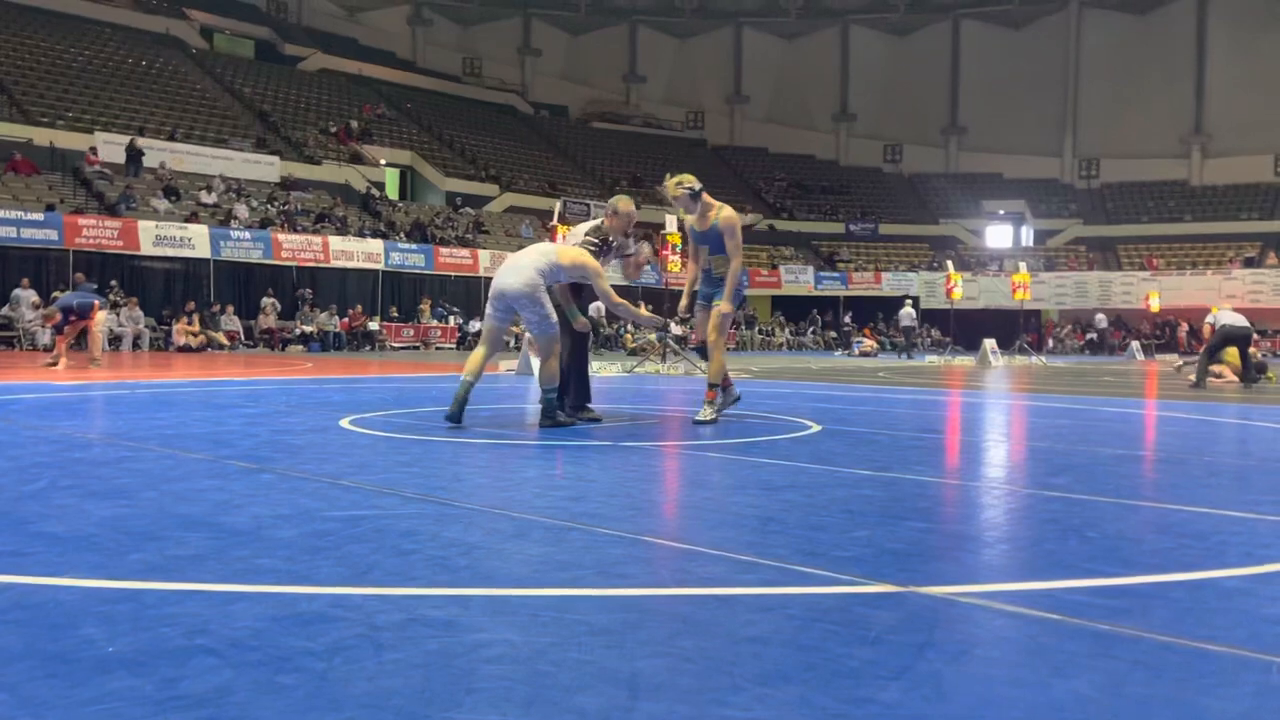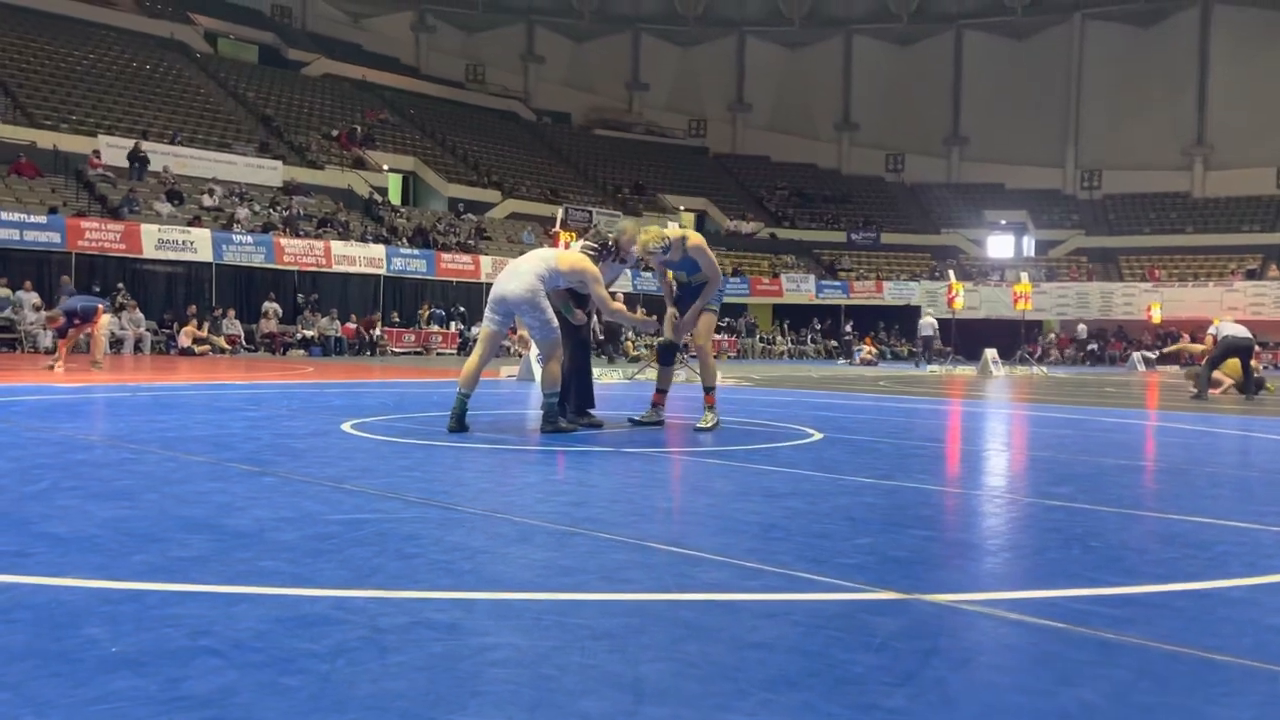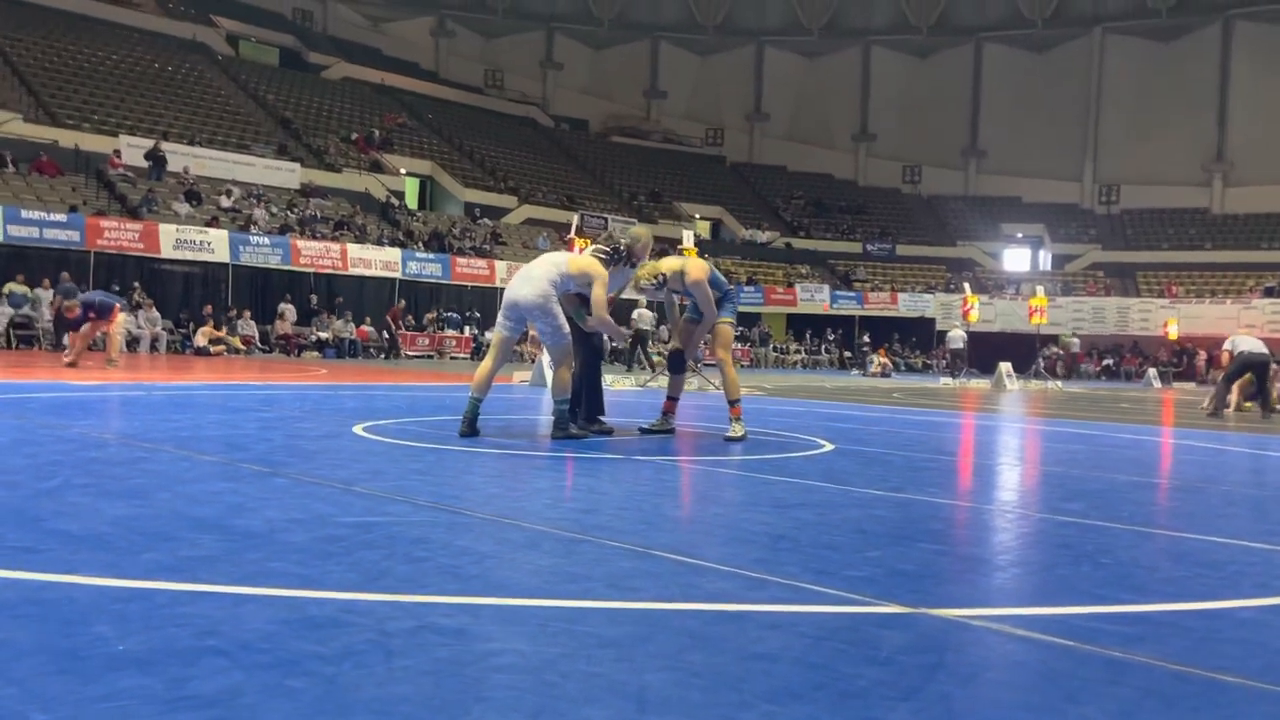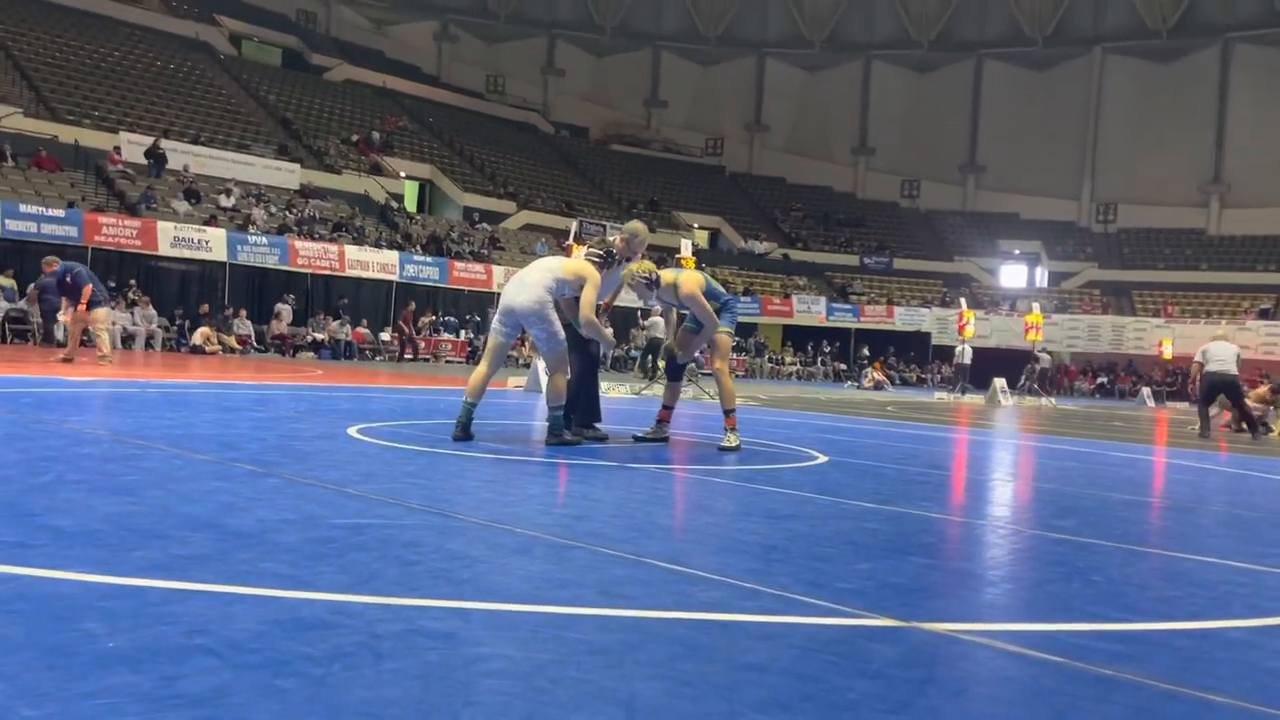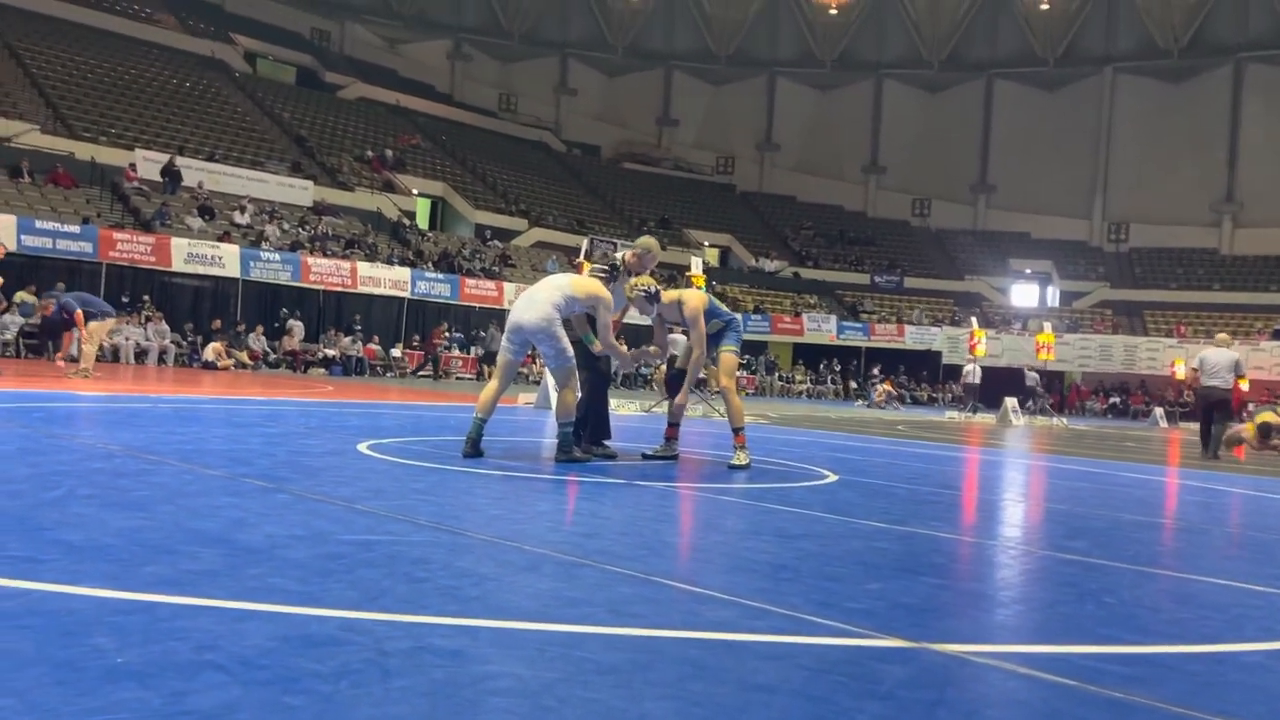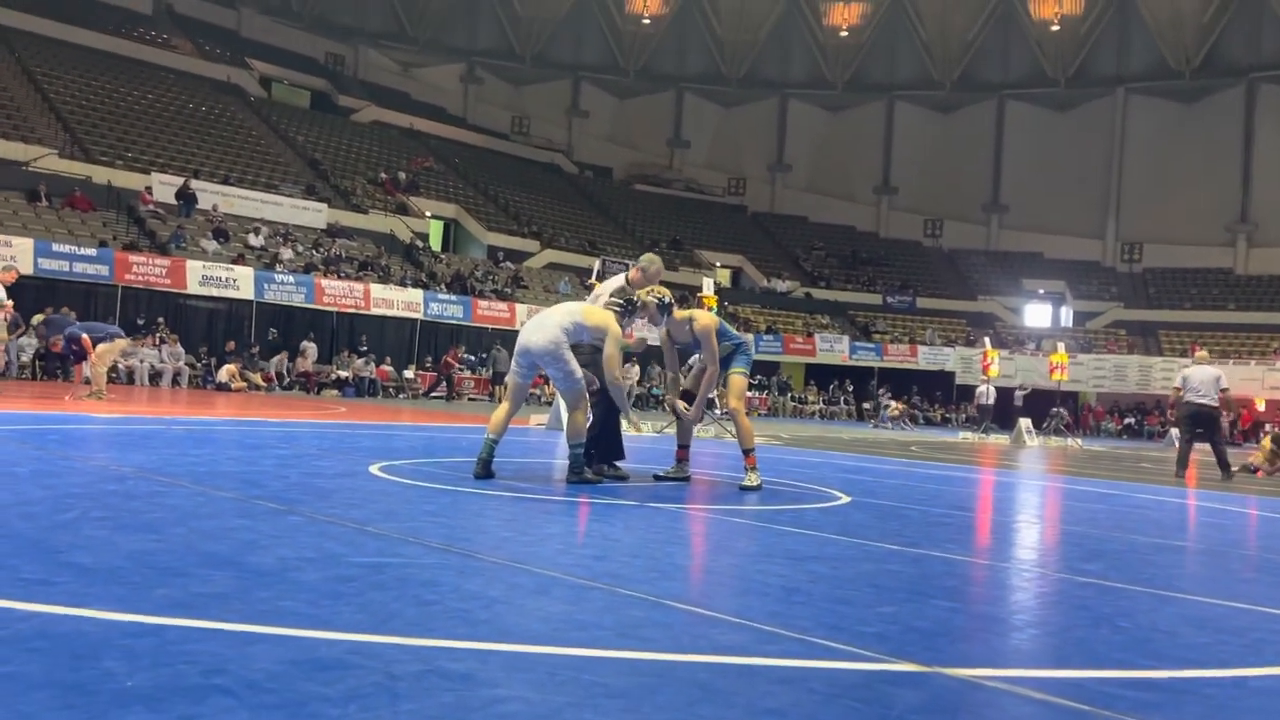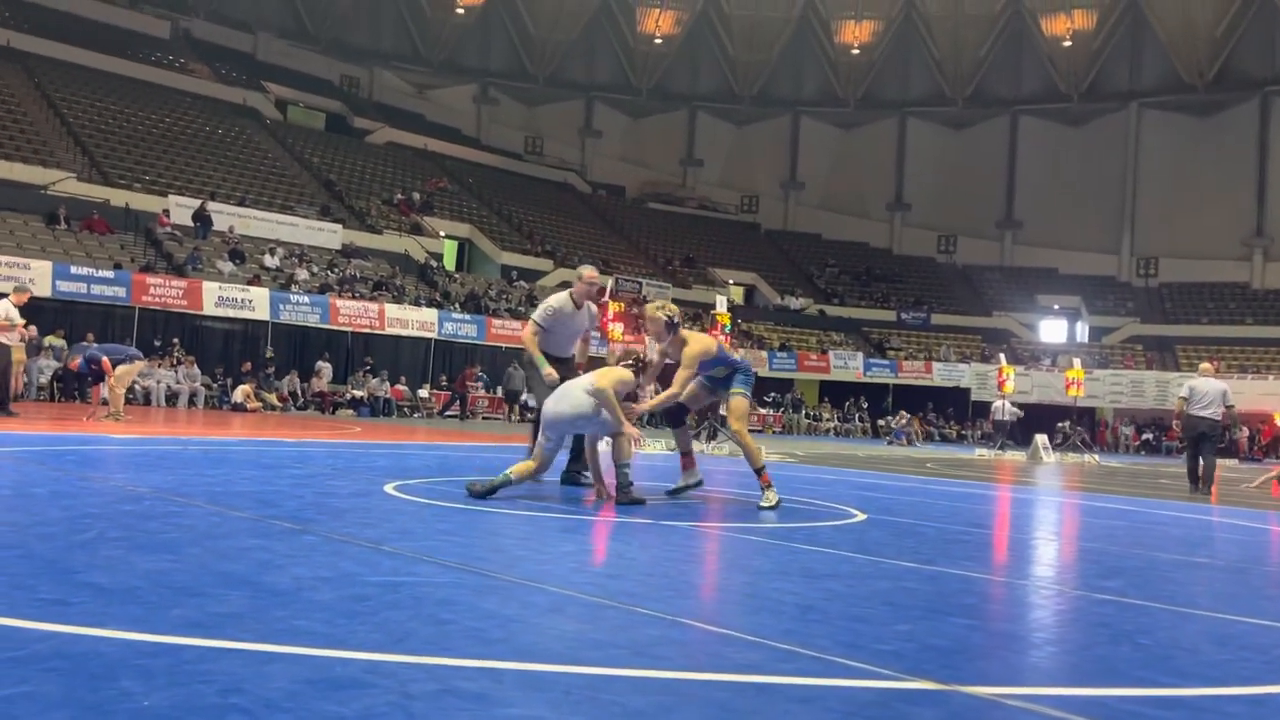
dt=0.7s
person 1, frame 1
left shoulder: (623, 239)
right shoulder: (583, 236)
left elbow: (631, 275)
left wrist: (639, 261)
right wrist: (573, 315)
left hip: (580, 287)
right hip: (558, 285)
left knee: (578, 341)
right knee: (575, 340)
left ankle: (557, 398)
right ankle: (576, 404)
person 1, frame 2
left shoulder: (629, 257)
right shoulder: (586, 250)
left wrist: (590, 304)
right wrist: (570, 312)
left hip: (583, 296)
right hip: (561, 293)
left knee: (580, 348)
right knee: (577, 348)
left ankle: (559, 404)
right ankle: (577, 409)
person 1, frame 3
left shoulder: (639, 260)
right shoulder: (599, 254)
right wrist: (582, 319)
right hip: (573, 299)
left knee: (594, 354)
right knee: (588, 354)
left ankle: (571, 409)
right ankle: (588, 416)
person 1, frame 4
left shoulder: (633, 258)
right shoulder: (594, 253)
left wrist: (604, 312)
right wrist: (580, 325)
right hip: (569, 305)
left knee: (589, 361)
right knee: (584, 361)
left ankle: (567, 416)
right ankle: (583, 422)
person 1, frame 5
left shoulder: (640, 273)
right shoulder: (605, 268)
left wrist: (614, 325)
right wrist: (591, 342)
left hip: (599, 323)
left knee: (602, 377)
right knee: (595, 376)
left ankle: (578, 433)
right ankle: (591, 439)
person 1, frame 6
left shoulder: (636, 292)
right shoulder: (614, 289)
left wrist: (624, 345)
right wrist: (629, 345)
left hip: (604, 346)
right hip: (587, 345)
left knee: (611, 398)
right knee: (607, 397)
left ankle: (590, 453)
right ankle: (602, 460)
person 1, frame 7
left shoulder: (591, 310)
right shoulder: (555, 304)
right elbow: (528, 335)
left wrist: (579, 368)
right wrist: (543, 366)
left hip: (566, 364)
right hip: (543, 362)
left ankle: (573, 470)
person 2, frame 1
left shoulder: (726, 217)
right shoulder: (690, 222)
left elbow: (737, 260)
left wrist: (727, 299)
right wrist: (686, 296)
left hip: (728, 283)
right hip: (706, 285)
left knee: (714, 341)
right knee: (701, 346)
left ankle: (711, 405)
right ankle: (729, 391)
person 2, frame 2
left shoulder: (693, 244)
right shoulder: (658, 249)
left elbow: (716, 278)
left wrist: (693, 312)
right wrist: (670, 306)
left hip: (707, 289)
right hip: (683, 290)
left knee: (701, 345)
right knee: (666, 348)
left ankle: (711, 411)
right ankle: (657, 410)
person 2, frame 3
left shoulder: (692, 277)
right shoulder: (657, 272)
left elbow: (710, 313)
right elbow: (670, 303)
left wrist: (693, 344)
right wrist: (678, 336)
left hip: (722, 300)
right hip: (698, 301)
left knee: (721, 357)
right knee: (676, 355)
left ankle: (737, 422)
right ankle: (667, 418)
person 2, frame 4
left shoulder: (685, 289)
right shoulder: (657, 287)
left elbow: (712, 324)
right elbow: (668, 308)
left wrist: (691, 350)
right wrist: (670, 338)
left hip: (722, 310)
right hip: (699, 311)
left knee: (718, 367)
right knee: (674, 364)
left ankle: (732, 431)
right ankle: (662, 426)
person 2, frame 5
left shoulder: (689, 304)
right shoulder: (659, 311)
left elbow: (700, 353)
right elbow: (661, 350)
left wrist: (685, 392)
right wrist: (639, 353)
left hip: (727, 328)
right hip: (705, 332)
left knee: (725, 385)
right knee: (674, 381)
left ankle: (741, 450)
right ankle: (670, 444)
person 2, frame 6
left shoulder: (700, 323)
right shoulder: (665, 334)
left elbow: (713, 369)
right elbow: (673, 373)
left wrist: (698, 407)
right wrist: (675, 399)
left hip: (737, 352)
right hip: (714, 356)
left knee: (734, 408)
right knee: (682, 404)
left ankle: (752, 470)
right ankle: (682, 466)
person 2, frame 7
left shoulder: (693, 347)
right shoulder: (667, 345)
left elbow: (675, 392)
right elbow: (649, 377)
left wrist: (643, 407)
left hip: (738, 374)
right hip: (713, 375)
left knee: (737, 431)
right knee: (674, 412)
left ankle: (768, 488)
right ankle: (690, 474)
person 3, frame 1
left shoulder: (561, 250)
right shoulder: (590, 263)
right elbow: (615, 304)
right wrist: (642, 317)
left hip: (501, 279)
right hip: (525, 285)
left knee: (487, 347)
right knee: (551, 350)
left ankle: (458, 402)
right ankle: (549, 413)
person 3, frame 2
left shoulder: (561, 256)
right shoulder: (588, 267)
right elbow: (611, 310)
right wrist: (639, 321)
left hip: (501, 284)
right hip: (525, 290)
left knee: (482, 353)
right knee: (553, 355)
left ankle: (457, 416)
right ankle: (550, 419)
person 3, frame 3
left shoulder: (572, 259)
right shoulder: (599, 271)
right elbow: (601, 319)
left wrist: (531, 328)
right wrist: (620, 333)
left hip: (513, 289)
right hip: (538, 296)
left knee: (493, 358)
right knee: (563, 361)
left ankle: (468, 421)
right ankle: (561, 424)
person 3, frame 4
left shoulder: (565, 263)
right shoulder: (593, 275)
right elbow: (587, 319)
right wrist: (607, 340)
left hip: (510, 294)
right hip: (534, 301)
left knee: (488, 364)
right knee: (559, 367)
left ankle: (462, 424)
right ankle: (555, 431)
person 3, frame 5
left shoulder: (569, 278)
right shoulder: (603, 294)
right elbow: (607, 343)
left wrist: (592, 343)
right wrist: (627, 360)
left hip: (518, 312)
right hip: (542, 318)
left knee: (499, 380)
right knee: (568, 384)
left ankle: (472, 441)
right ankle: (565, 448)
person 3, frame 6
left shoulder: (587, 310)
right shoulder: (613, 328)
right elbow: (613, 379)
right wrist: (627, 413)
left hip: (526, 335)
right hip: (549, 342)
left knee: (510, 403)
right knee: (578, 405)
left ankle: (483, 462)
right ankle: (576, 469)
person 3, frame 7
right shoulder: (626, 377)
left elbow: (591, 441)
right elbow: (601, 388)
left wrist: (597, 480)
right wrist: (624, 422)
left hip: (551, 409)
right hip: (576, 408)
left knee: (538, 465)
right knee: (621, 432)
left ankle: (492, 485)
right ankle: (623, 491)
